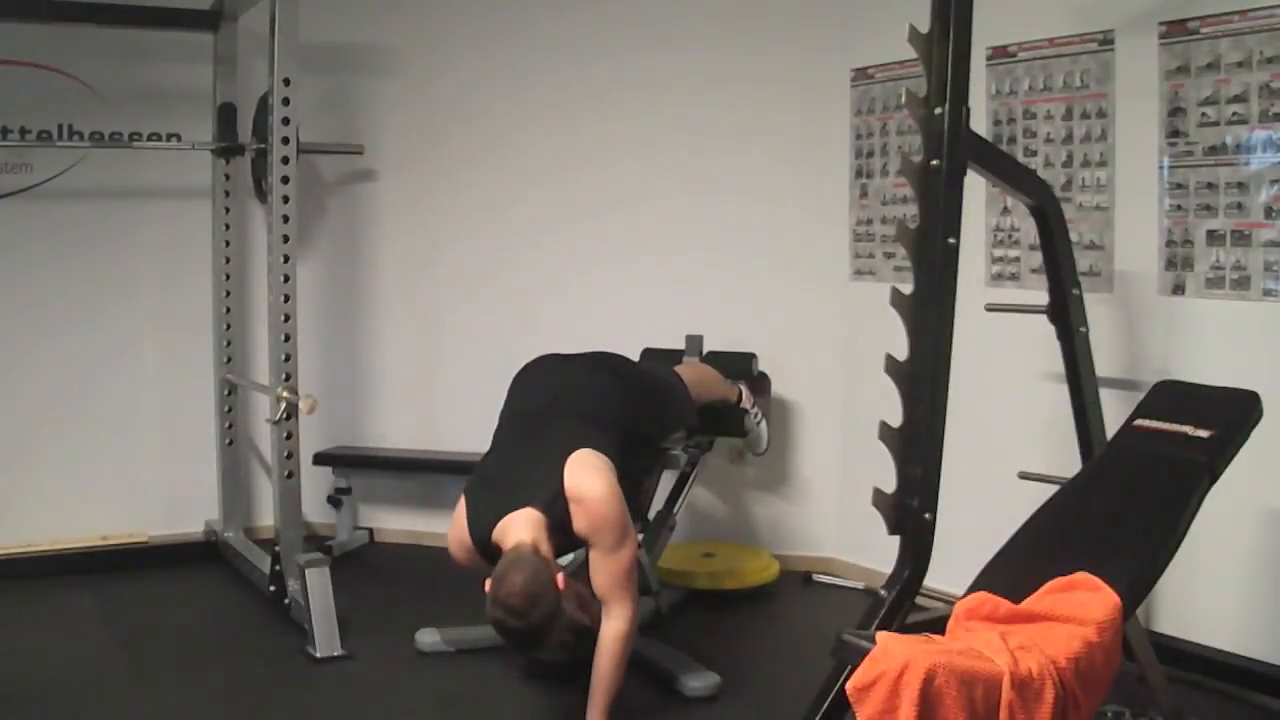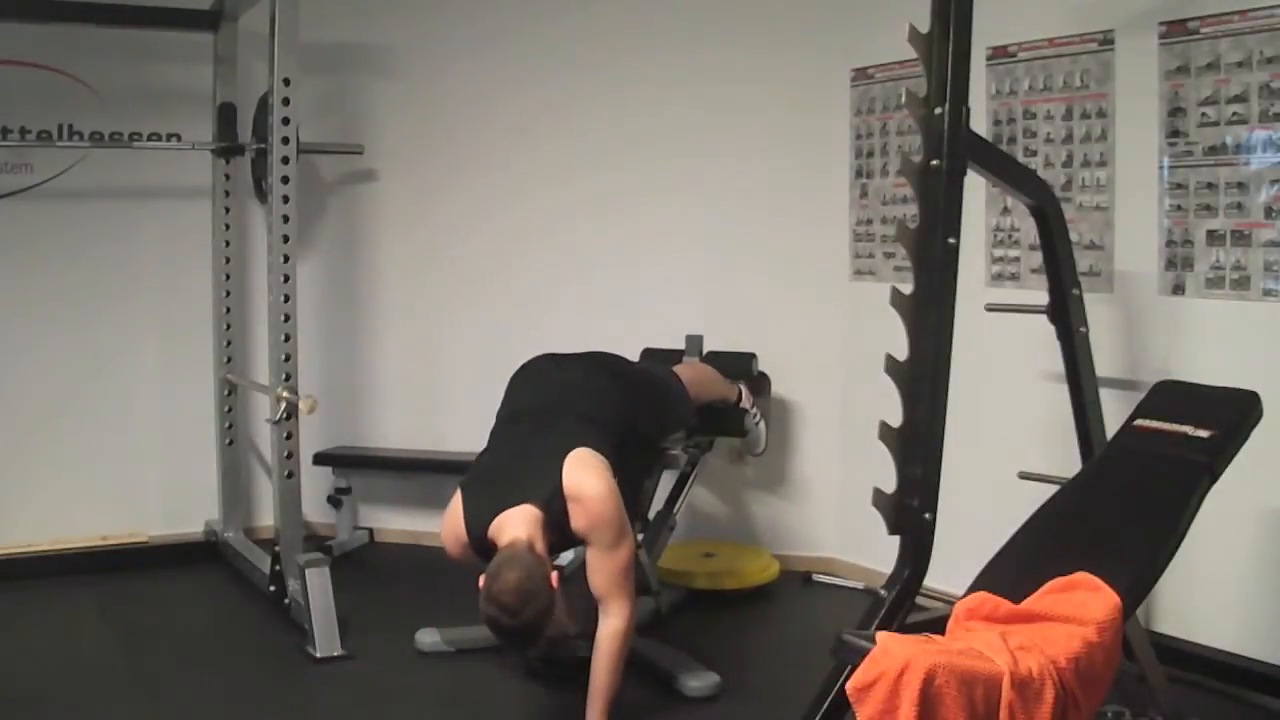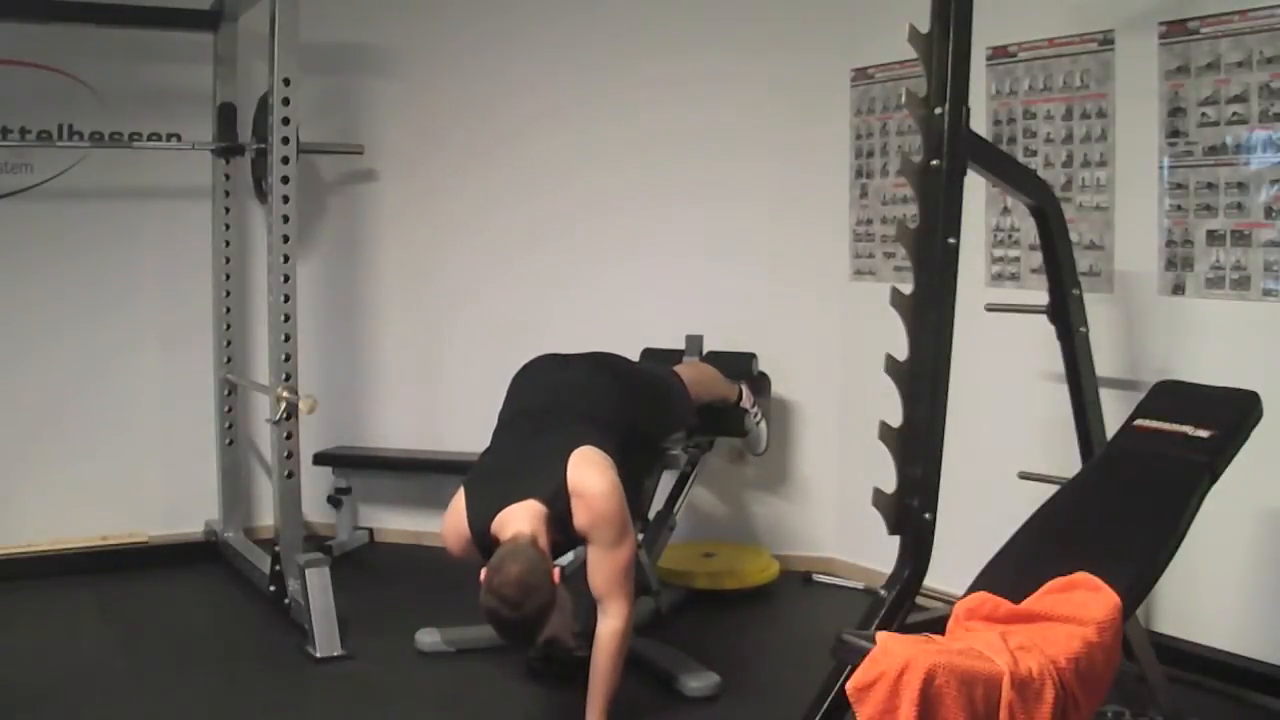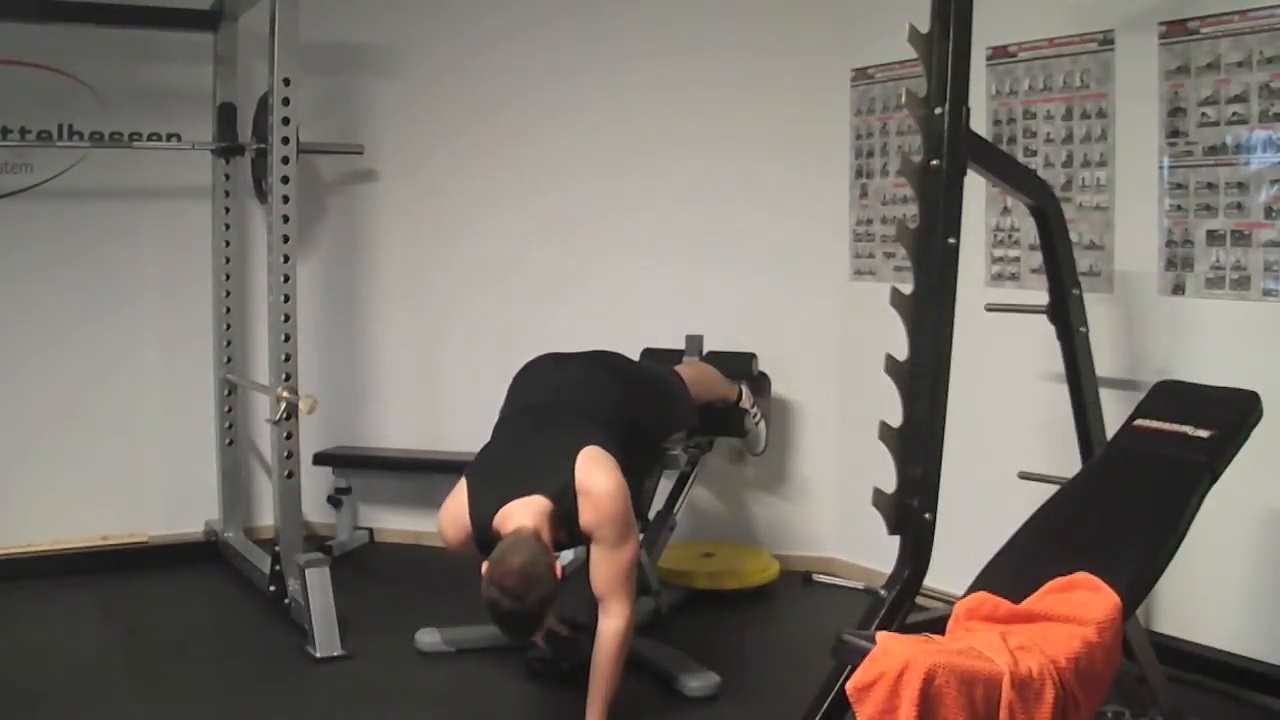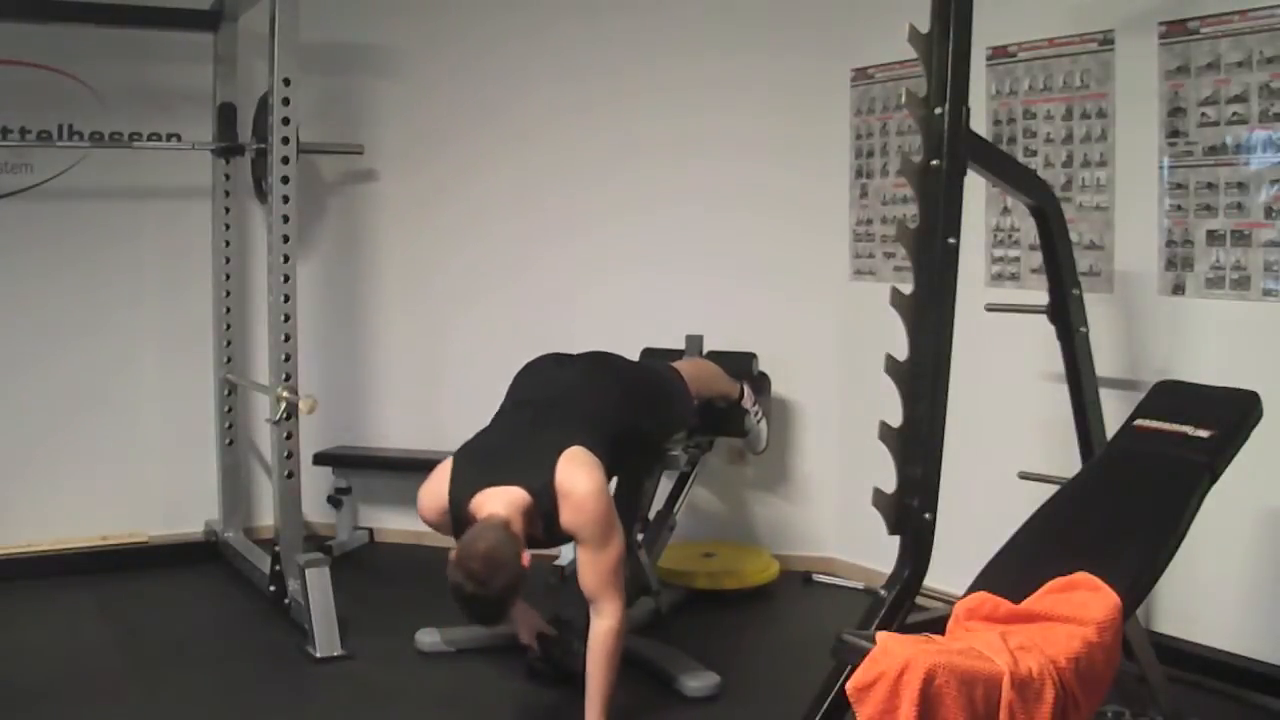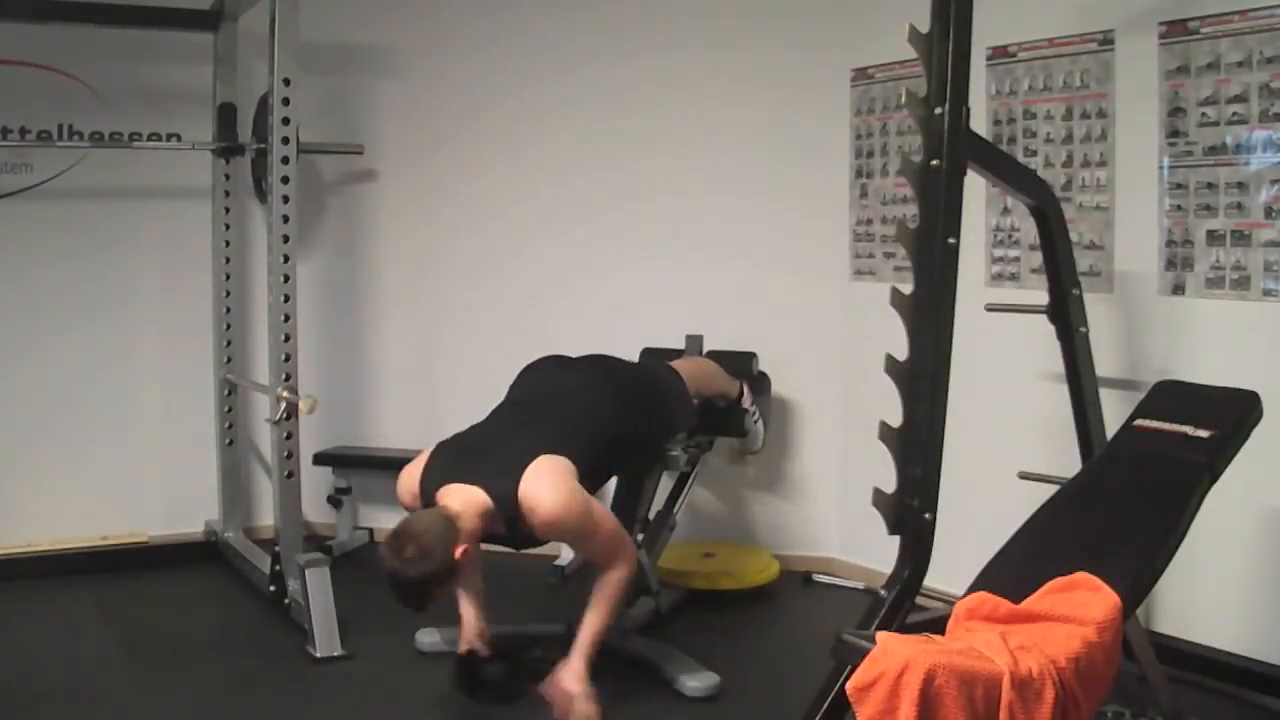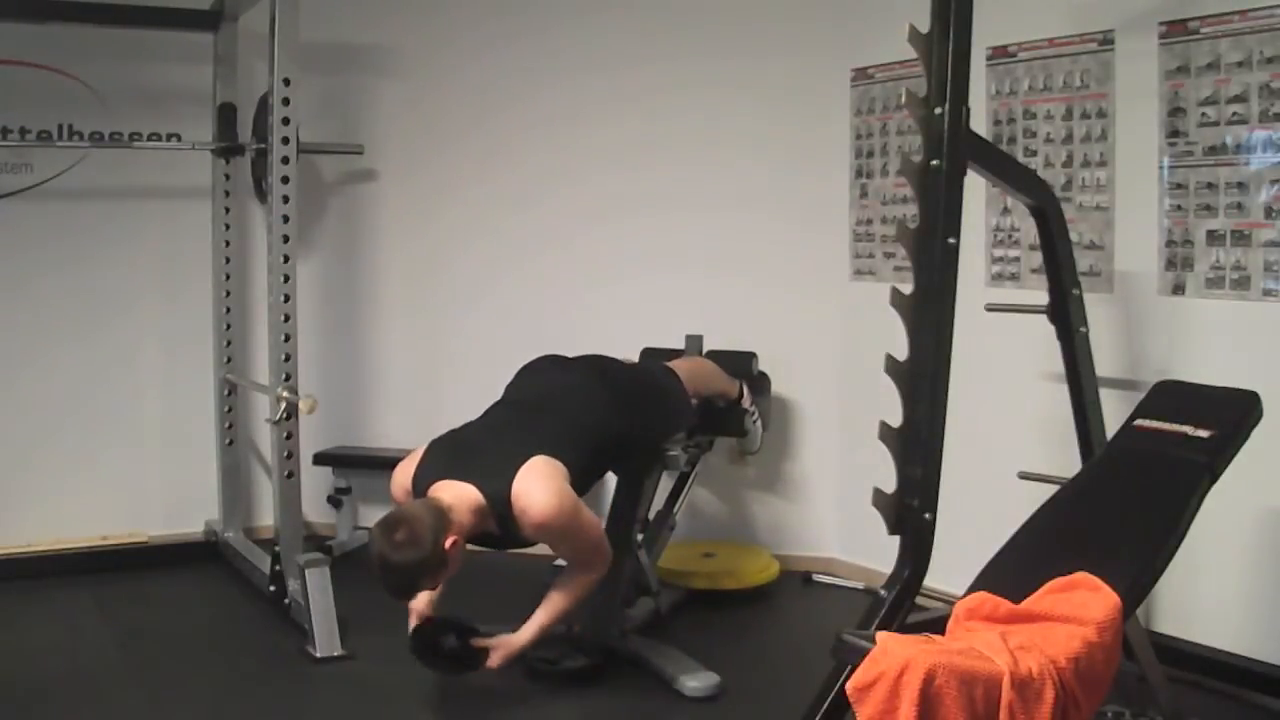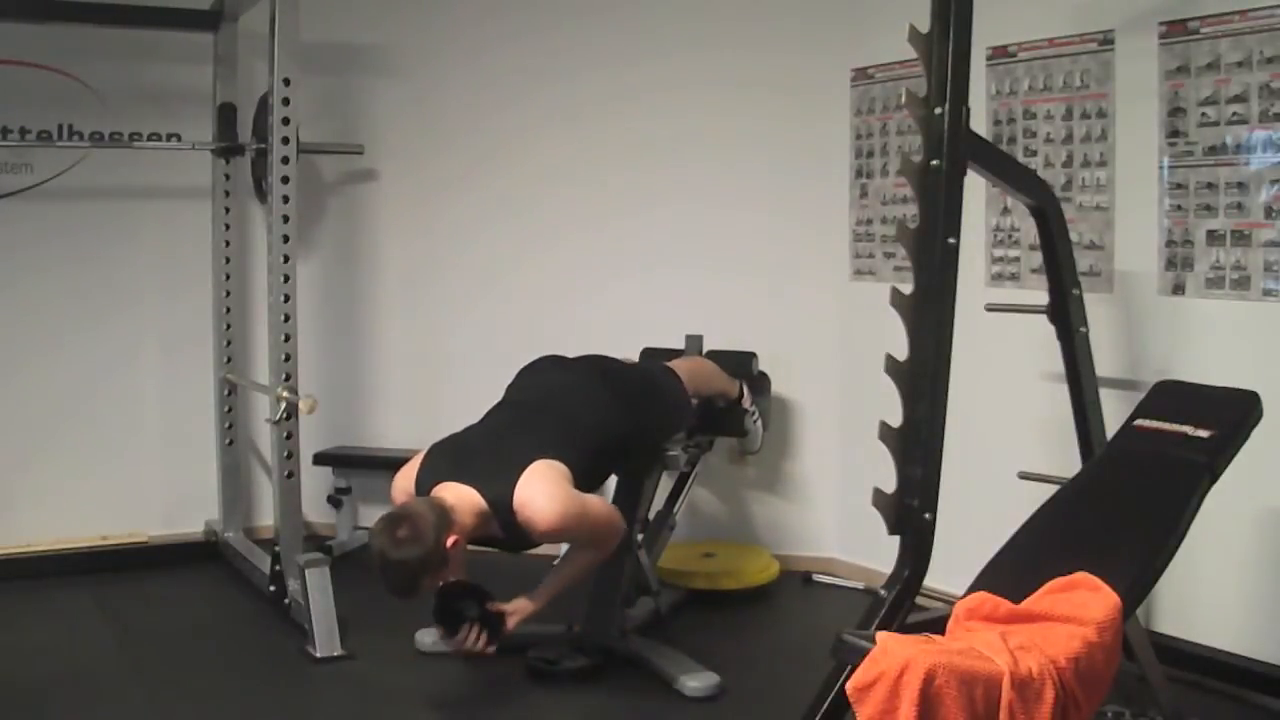
dt=0.3s
person 1, frame 1
left shoulder: (591, 496)
right shoulder: (465, 538)
left elbow: (619, 613)
right wrist: (563, 590)
left hip: (615, 386)
right hip: (538, 380)
left knee: (678, 384)
left ankle: (738, 396)
person 1, frame 2
left shoulder: (589, 496)
right shoulder: (458, 531)
left elbow: (616, 612)
right wrist: (550, 602)
left hip: (613, 386)
right hip: (535, 380)
left knee: (680, 385)
left ankle: (737, 396)
person 1, frame 3
left shoulder: (593, 494)
right shoulder: (460, 529)
left elbow: (614, 612)
right wrist: (555, 603)
left hip: (616, 387)
right hip: (537, 380)
left knee: (679, 385)
left ankle: (739, 396)
person 1, frame 4
left shoulder: (598, 494)
right shoulder: (456, 522)
left elbow: (615, 612)
right wrist: (538, 614)
left hip: (618, 386)
right hip: (539, 379)
left knee: (681, 385)
left ankle: (738, 396)
person 1, frame 5
left shoulder: (579, 495)
right shoulder: (436, 502)
left elbow: (606, 610)
right wrist: (517, 610)
left hip: (616, 388)
right hip: (538, 379)
left knee: (679, 380)
left ankle: (740, 396)
person 1, frame 6
left shoulder: (546, 502)
right shoulder: (413, 486)
left elbow: (622, 560)
right elbow: (460, 538)
left wrist: (578, 665)
right wrist: (472, 616)
left hip: (611, 396)
right hip: (541, 379)
left ankle: (739, 395)
person 1, frame 7
left shoulder: (538, 503)
right shoulder: (407, 483)
left elbow: (594, 562)
left wrist: (522, 639)
right wrist: (423, 600)
left hip: (613, 397)
right hip: (540, 379)
left knee: (676, 380)
left ankle: (738, 395)
person 1, frame 8
left shoulder: (543, 509)
right shoulder: (408, 490)
left elbow: (611, 530)
left wrist: (532, 601)
left hip: (611, 397)
right hip: (541, 378)
left knee: (676, 378)
left ankle: (737, 395)
